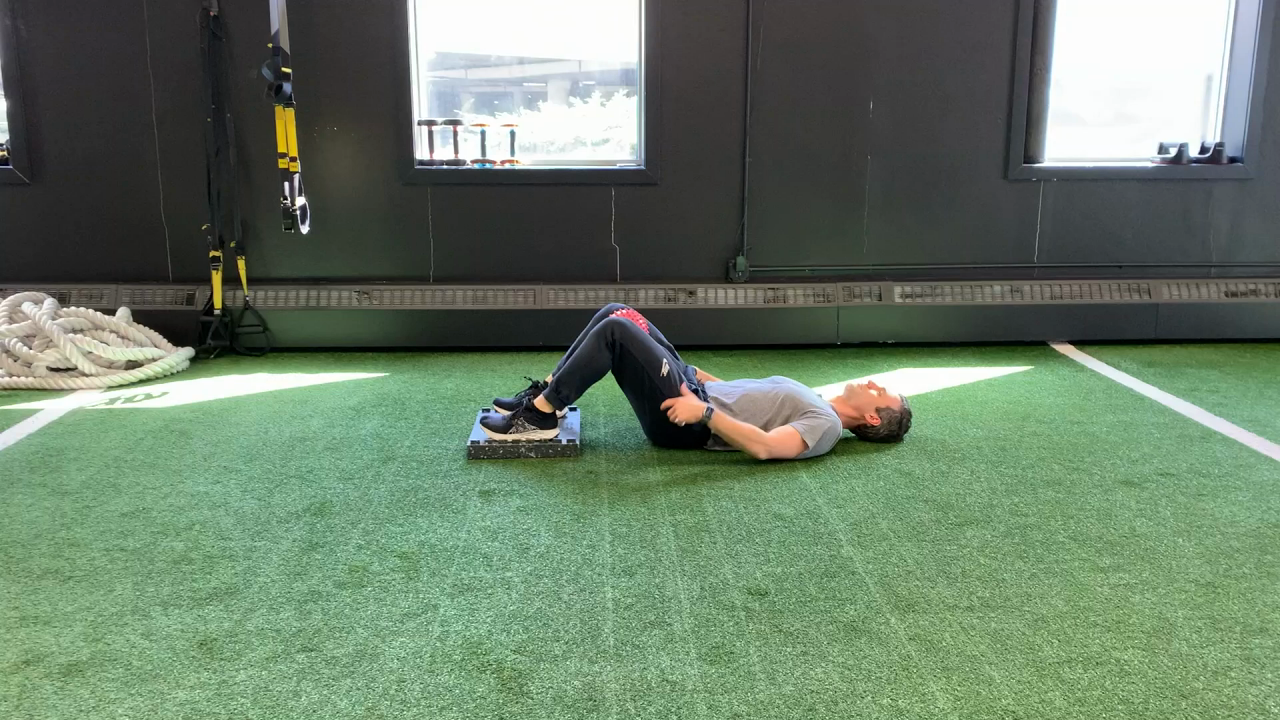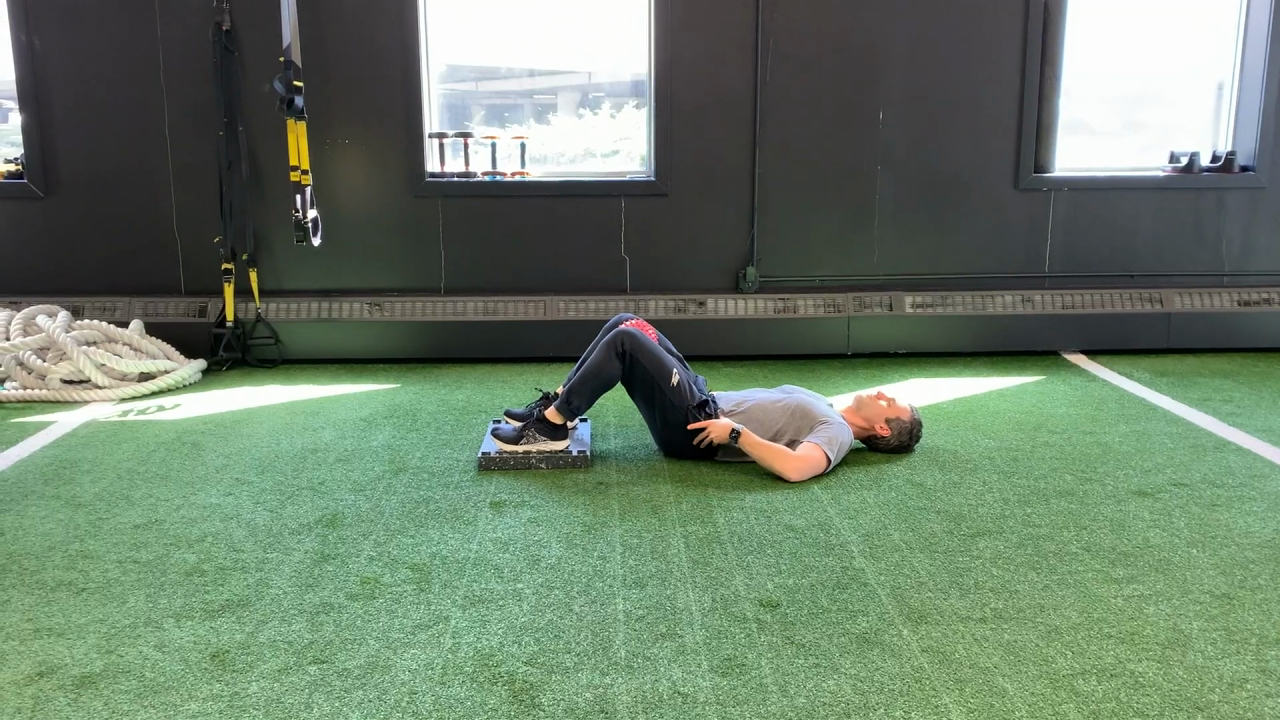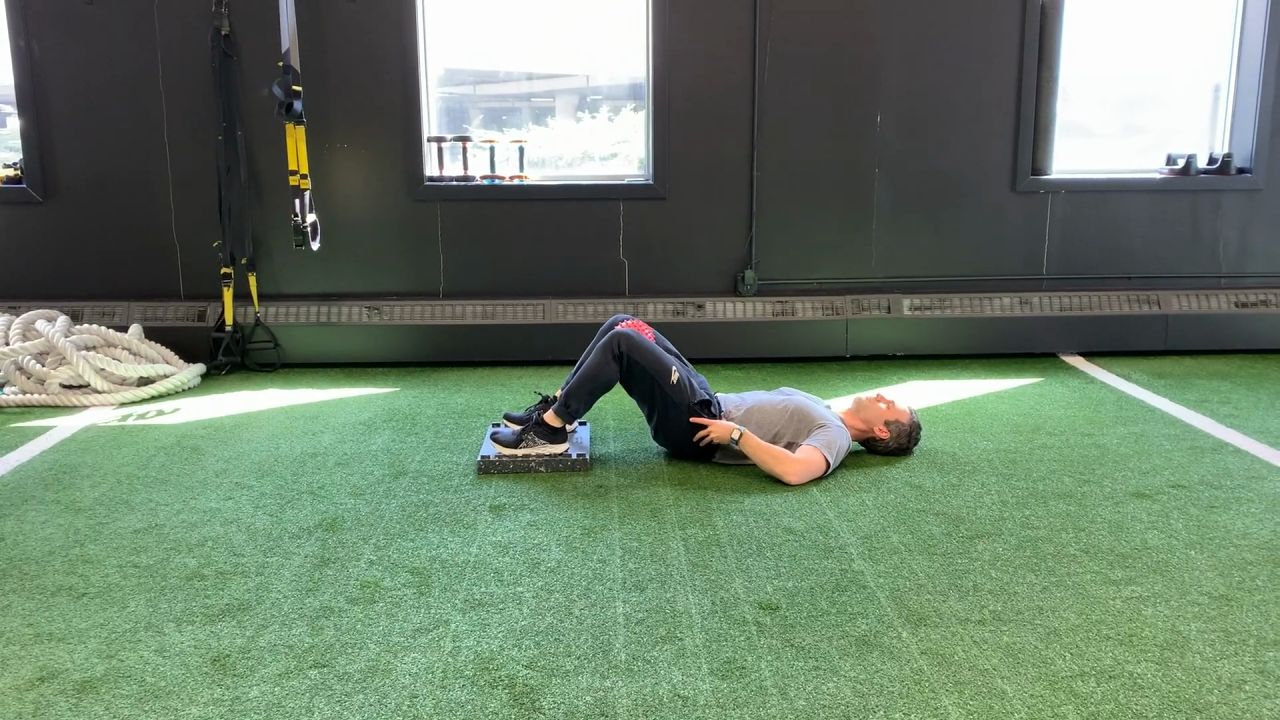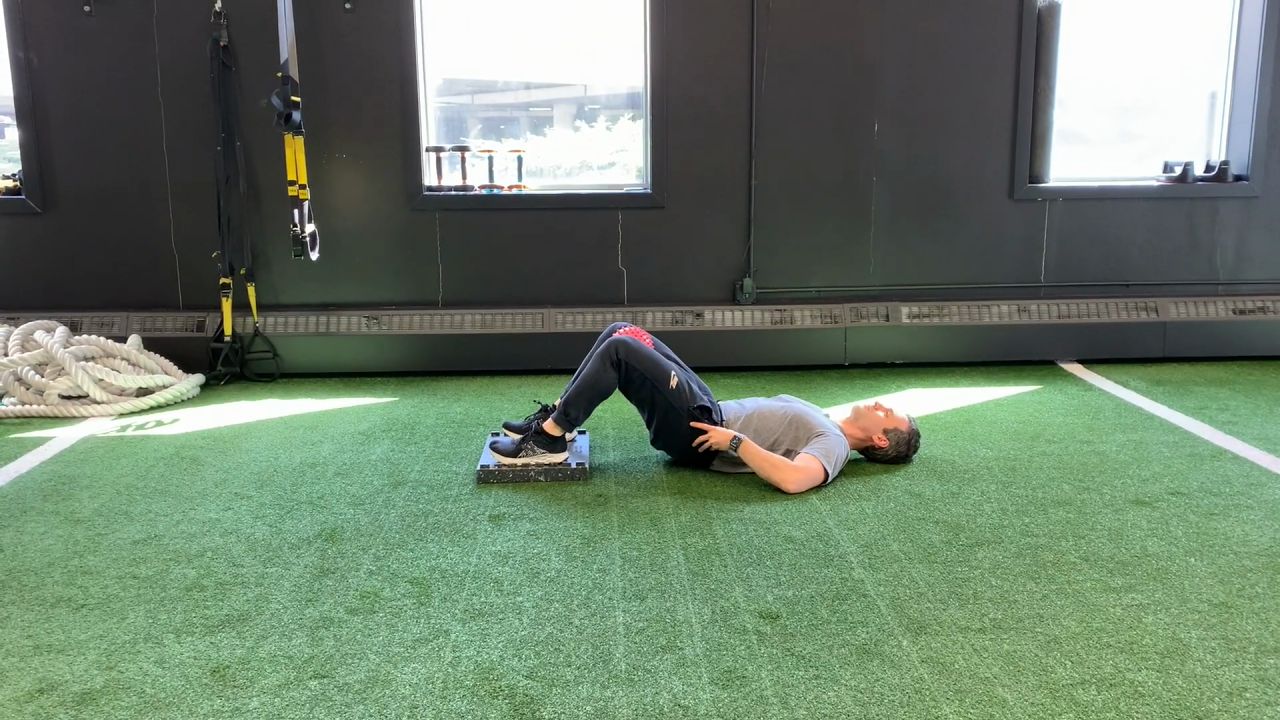
dt=0.7s
person 1, frame 1
left shoulder: (825, 424)
right shoulder: (814, 403)
left elbow: (764, 446)
left wrist: (705, 410)
right wrist: (697, 376)
left hip: (687, 423)
right hip: (696, 394)
left knee: (615, 331)
right knee: (617, 314)
left ankle: (539, 416)
right ankle: (543, 393)
person 1, frame 2
left shoulder: (836, 433)
right shoulder: (824, 410)
left elbow: (793, 468)
left wrist: (735, 432)
left hip: (694, 425)
right hip: (706, 404)
left knee: (625, 341)
right knee: (626, 324)
left ankle: (550, 427)
right ankle: (556, 404)
person 1, frame 3
left shoulder: (835, 437)
right shoulder: (823, 415)
left elbow: (793, 471)
left wrist: (736, 434)
left hip: (697, 424)
right hip: (708, 405)
left knee: (621, 343)
right knee: (623, 326)
left ankle: (549, 430)
right ankle: (554, 407)
person 1, frame 4
left shoulder: (833, 445)
right shoulder: (823, 423)
left elbow: (791, 479)
left wrist: (734, 440)
left hip: (697, 432)
right hip: (709, 412)
left knee: (619, 349)
right knee: (622, 333)
left ankle: (549, 438)
right ankle: (555, 415)
